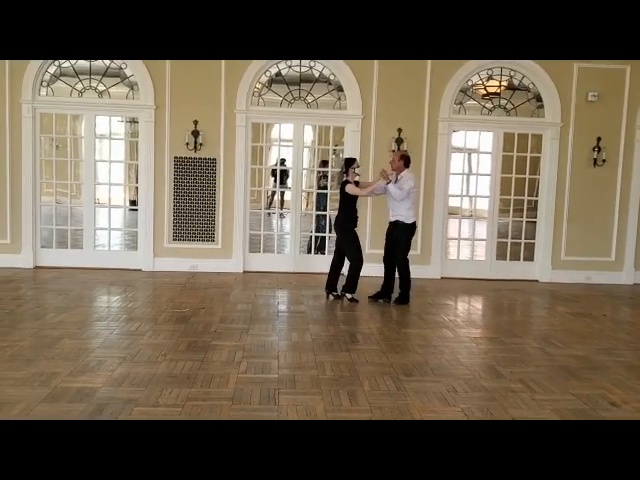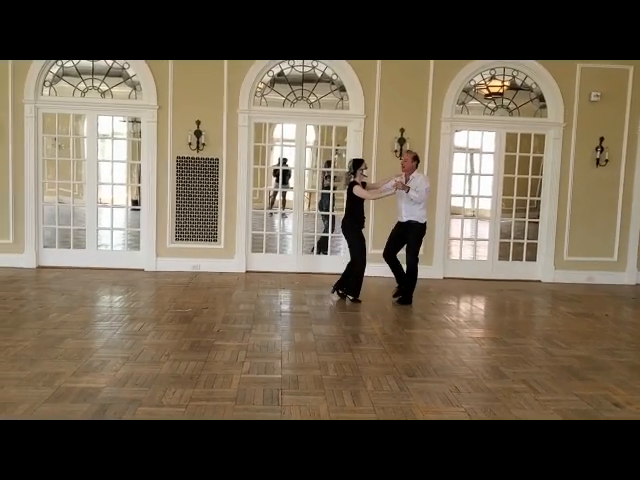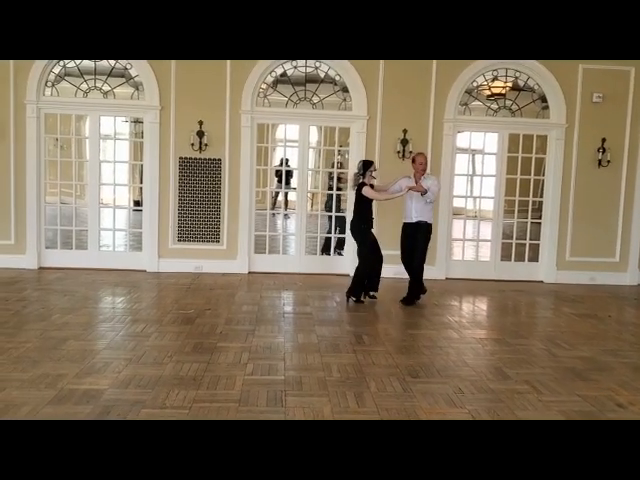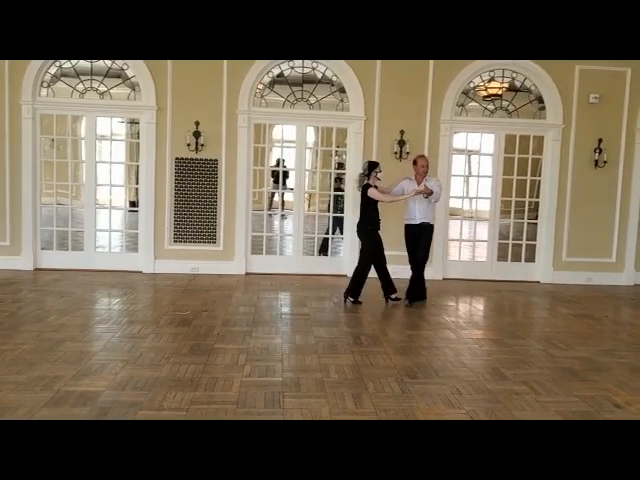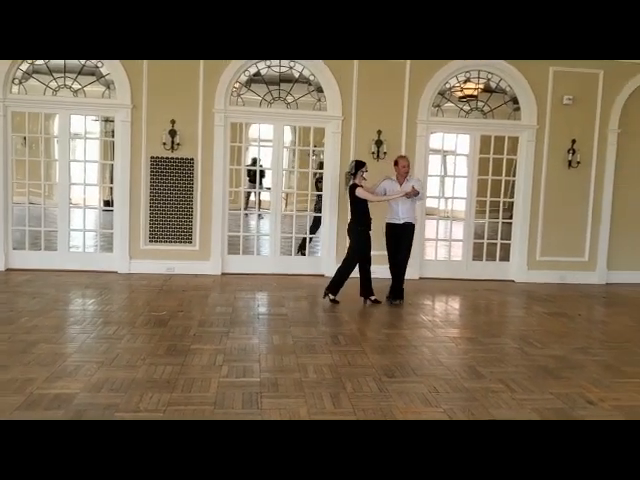
dt=0.2s
person 1, frame 1
left shoulder: (409, 179)
right shoulder: (393, 179)
left elbow: (400, 196)
right elbow: (375, 190)
left wrist: (388, 181)
left hip: (406, 225)
right hip: (394, 223)
left knee: (401, 259)
right knee: (388, 258)
left ankle: (404, 295)
right ankle: (386, 291)
person 1, frame 2
left shoulder: (422, 179)
right shoulder: (400, 180)
left elbow: (419, 198)
left wrist: (406, 188)
left hip: (417, 224)
right hip: (402, 223)
left knee: (411, 259)
right knee: (388, 253)
left ankle: (407, 294)
right ankle: (403, 285)
person 1, frame 3
left shoulder: (432, 181)
right shoulder: (405, 181)
left elbow: (432, 197)
right elbow: (388, 192)
left wrist: (424, 191)
left hip: (424, 225)
right hip: (408, 224)
left knee: (417, 260)
right knee: (406, 258)
left ankle: (412, 294)
right ankle: (419, 287)
person 1, frame 4
left shoulder: (434, 182)
right shoulder: (406, 183)
left elbow: (436, 197)
right elbow: (391, 195)
left wrist: (429, 192)
left hip: (426, 226)
right hip: (410, 225)
left knee: (420, 260)
right knee: (414, 261)
left ankle: (411, 294)
right ankle: (420, 292)
person 1, frame 5
left shoulder: (415, 182)
right shoulder: (387, 183)
left elbow: (421, 196)
right elbow: (374, 195)
left wrist: (415, 193)
left hip: (408, 225)
right hip: (391, 225)
left knee: (402, 259)
right knee: (393, 260)
left ankle: (394, 293)
right ankle: (397, 292)
person 2, frame 1
left shoulder: (354, 184)
right shoulder: (346, 185)
left elbow: (369, 185)
right elbow: (364, 192)
left wrist: (385, 178)
right wrist: (381, 181)
left hip: (344, 225)
right hip: (345, 226)
left knee: (339, 257)
right knee: (356, 259)
left ankle: (331, 289)
right ankle: (348, 291)
person 2, frame 2
left shoulder: (361, 185)
right shoulder: (354, 186)
left elbow: (378, 186)
right elbow: (371, 196)
right wrist: (391, 191)
left hip: (353, 226)
right hip: (352, 226)
left knee: (356, 259)
right knee: (360, 260)
left ankle: (341, 286)
right ankle: (351, 293)
person 2, frame 3
left shoulder: (369, 186)
right shoulder: (363, 187)
left elbow: (386, 189)
right elbow: (381, 197)
left wrist: (403, 182)
right wrist: (402, 192)
left hip: (363, 227)
right hip: (359, 227)
left knee: (377, 258)
right knee: (366, 261)
left ankle: (369, 289)
right ankle: (353, 294)
person 2, frame 4
left shoulder: (373, 188)
right shoulder: (368, 188)
left elbow: (389, 190)
right elbow: (387, 199)
right wrist: (409, 195)
left hip: (371, 229)
right hip: (366, 229)
left knee: (380, 261)
right knee: (365, 262)
left ankle: (389, 292)
right ankle: (351, 294)
person 2, frame 5
left shoulder: (359, 187)
right shoulder: (355, 188)
left elbow: (372, 191)
right elbow: (375, 198)
right wrist: (397, 195)
left hip: (361, 229)
right hip: (358, 229)
left knee: (365, 262)
right knee: (351, 261)
left ankle: (367, 294)
right ankle: (331, 291)
